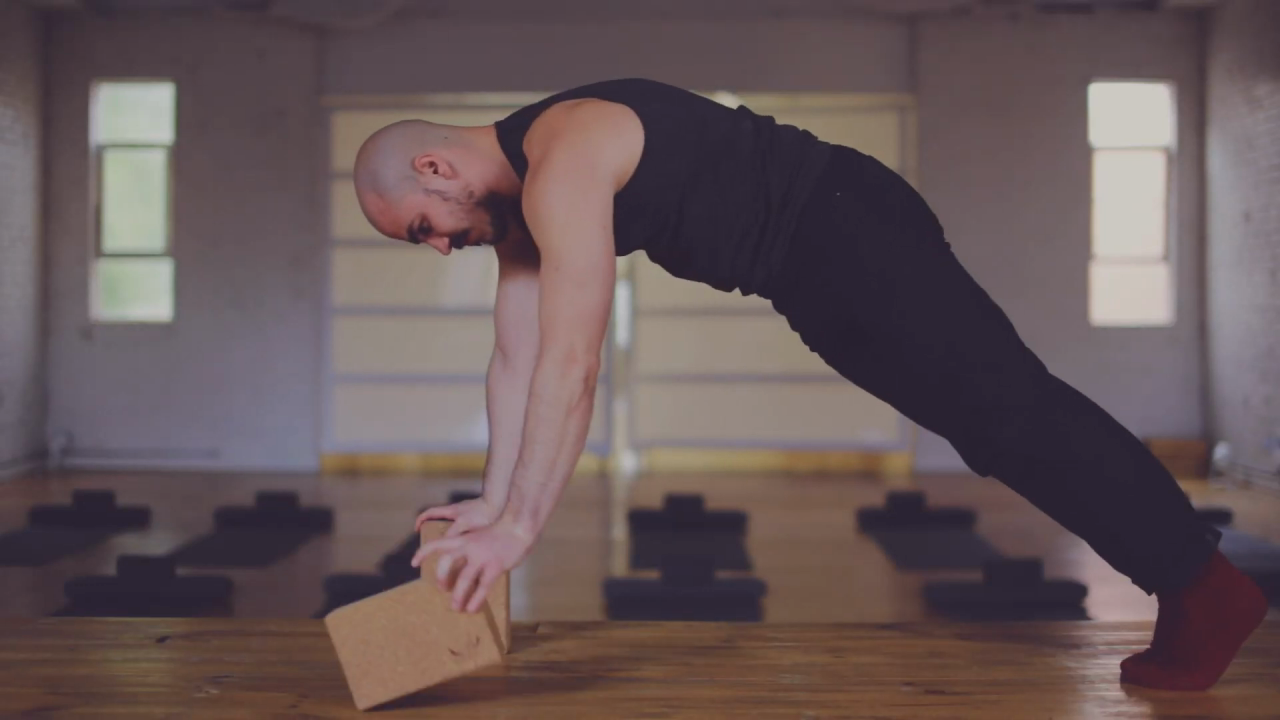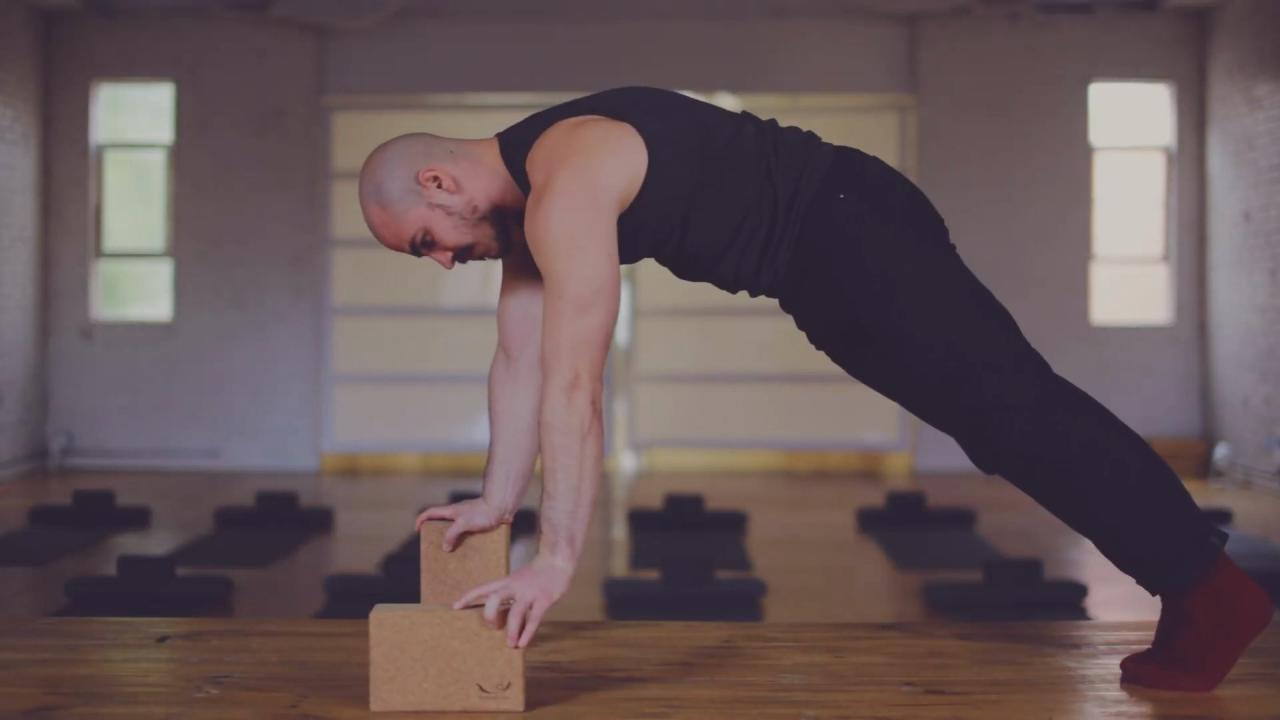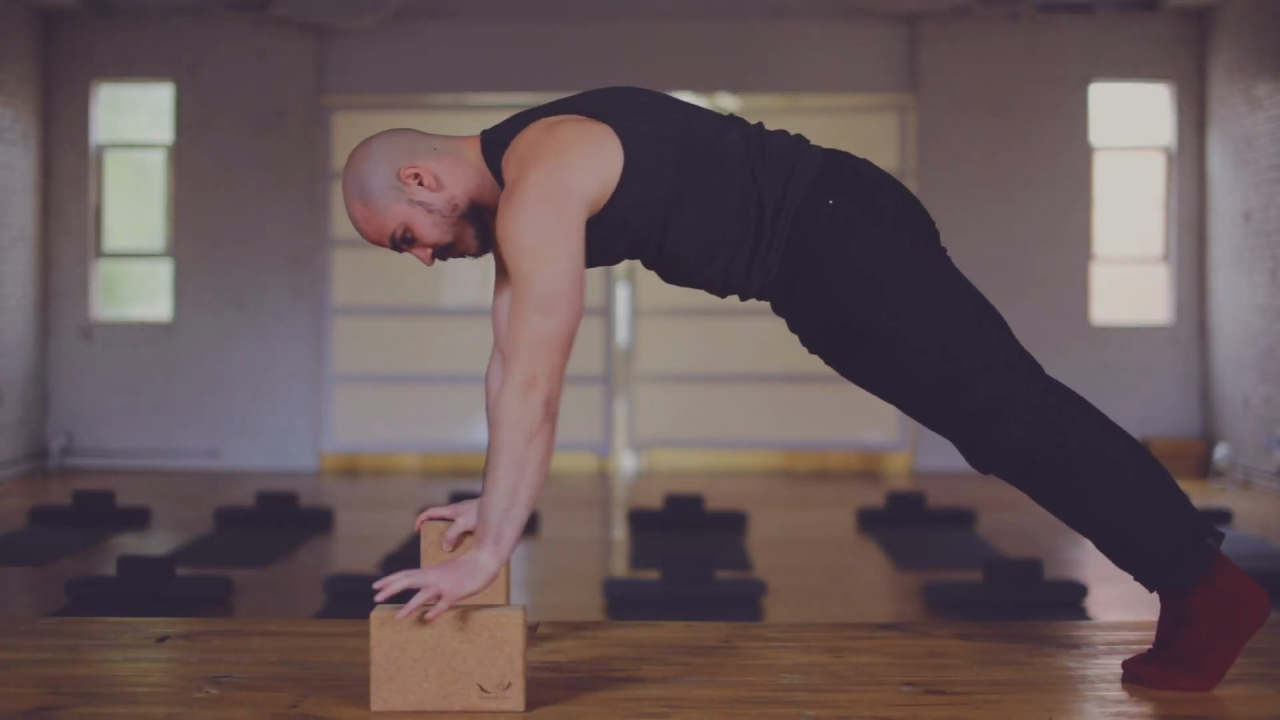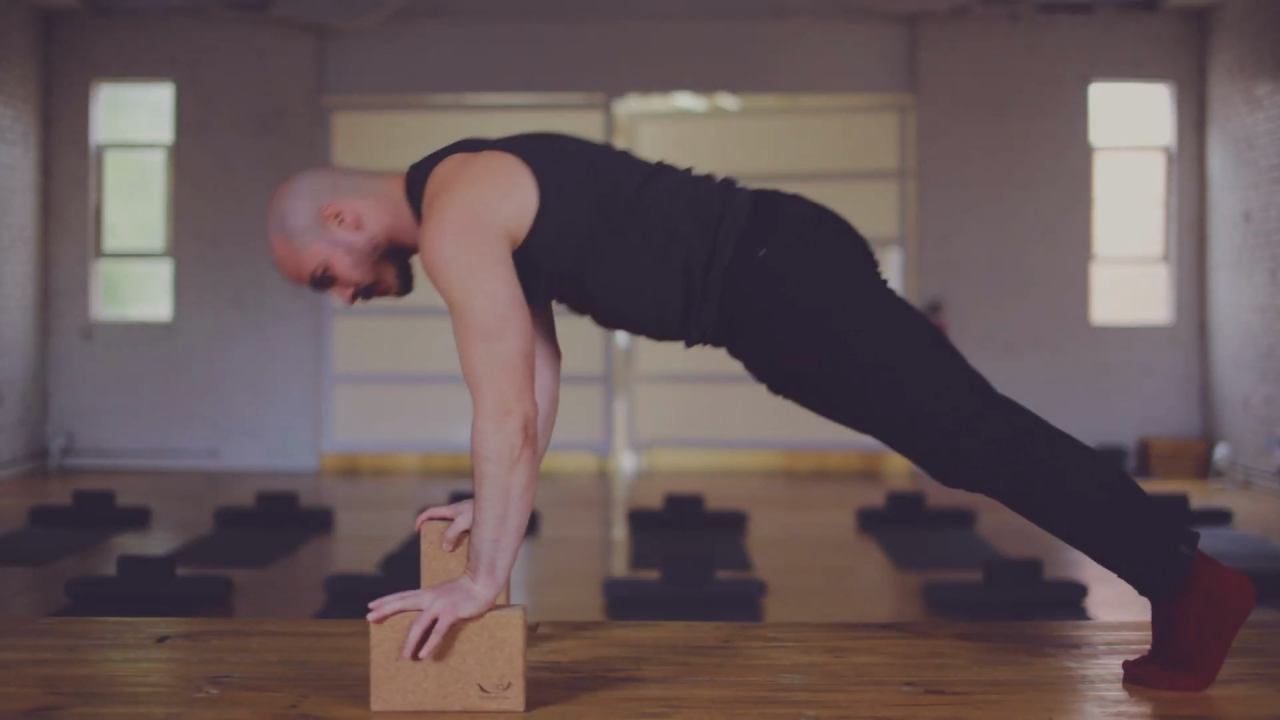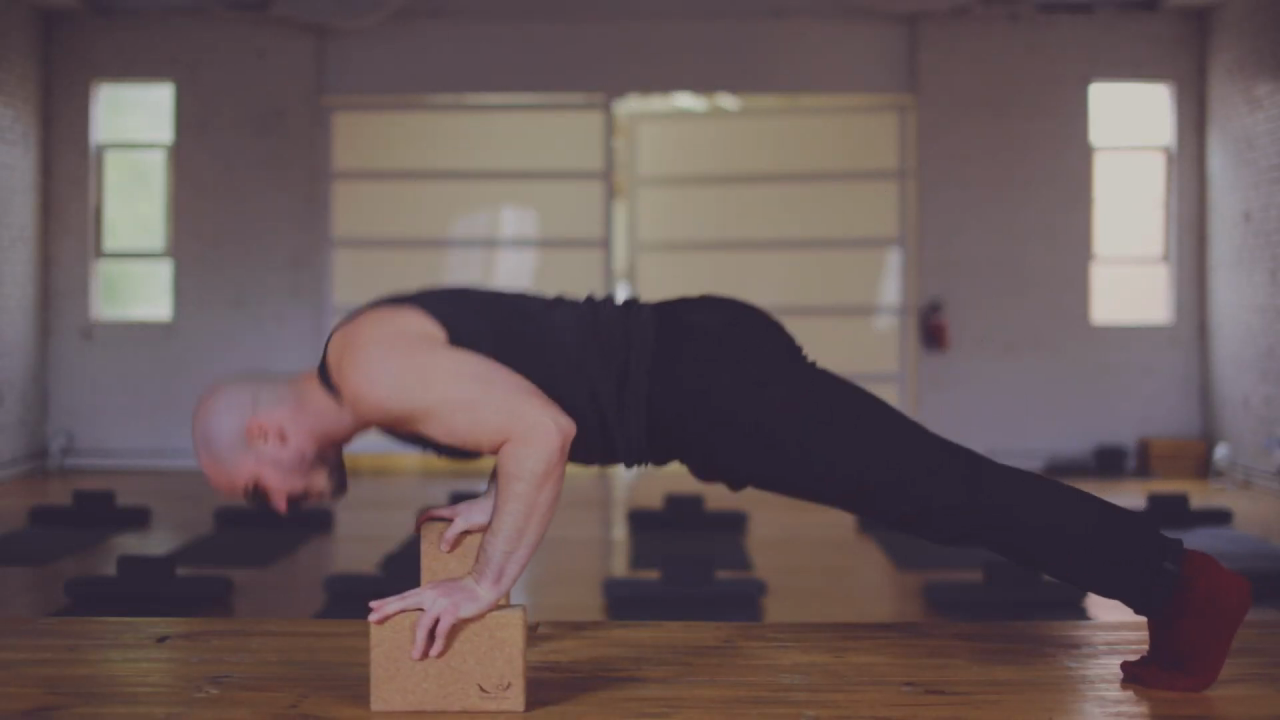
dt=0.3s
person 1, frame 1
left shoulder: (562, 165)
right shoulder: (518, 192)
left elbow: (571, 363)
right elbow: (518, 355)
left wrist: (516, 529)
right wrist: (495, 501)
left hip: (846, 229)
right hip: (814, 263)
left knee: (1015, 414)
right knee: (999, 424)
left ankle: (1205, 586)
right ankle: (1189, 589)
person 1, frame 2
left shoulder: (564, 188)
right shoulder: (520, 195)
left elbow: (573, 384)
right elbow: (521, 358)
left wrist: (556, 559)
right wrist: (496, 499)
left hip: (853, 228)
right hip: (824, 258)
left knee: (1022, 413)
right knee: (1007, 421)
right ankle: (1193, 588)
person 1, frame 3
left shoulder: (536, 188)
right shoulder: (512, 188)
left elbow: (532, 381)
right elbow: (512, 356)
left wrist: (487, 554)
right wrist: (491, 502)
left hip: (840, 234)
right hip: (816, 256)
left knee: (1014, 417)
right knee: (1002, 423)
left ankle: (1207, 588)
right ankle: (1192, 591)
person 1, frame 4
left shoulder: (452, 224)
right shoulder: (458, 203)
left elbow: (510, 402)
right elbow: (527, 377)
left wrist: (484, 574)
right wrist: (496, 495)
left hip: (778, 272)
right hip: (765, 276)
left knee: (981, 437)
right knee: (967, 440)
left ankle: (1193, 590)
right ankle: (1177, 598)
person 1, frame 5
left shoulder: (371, 370)
right shoulder: (380, 350)
left elbow: (545, 434)
left wrist: (484, 584)
right wrist: (504, 502)
left hip: (704, 386)
right hip: (695, 365)
left knee: (948, 495)
right knee: (940, 492)
left ankle: (1183, 587)
right ankle: (1164, 580)
